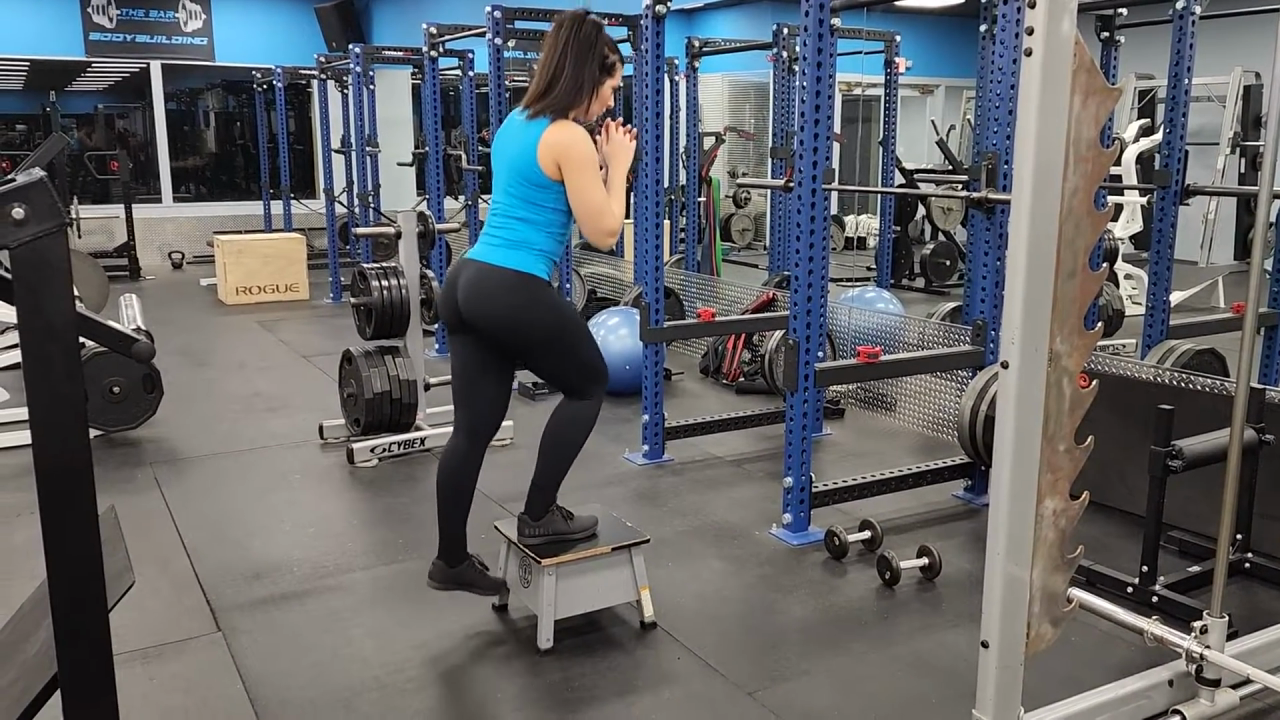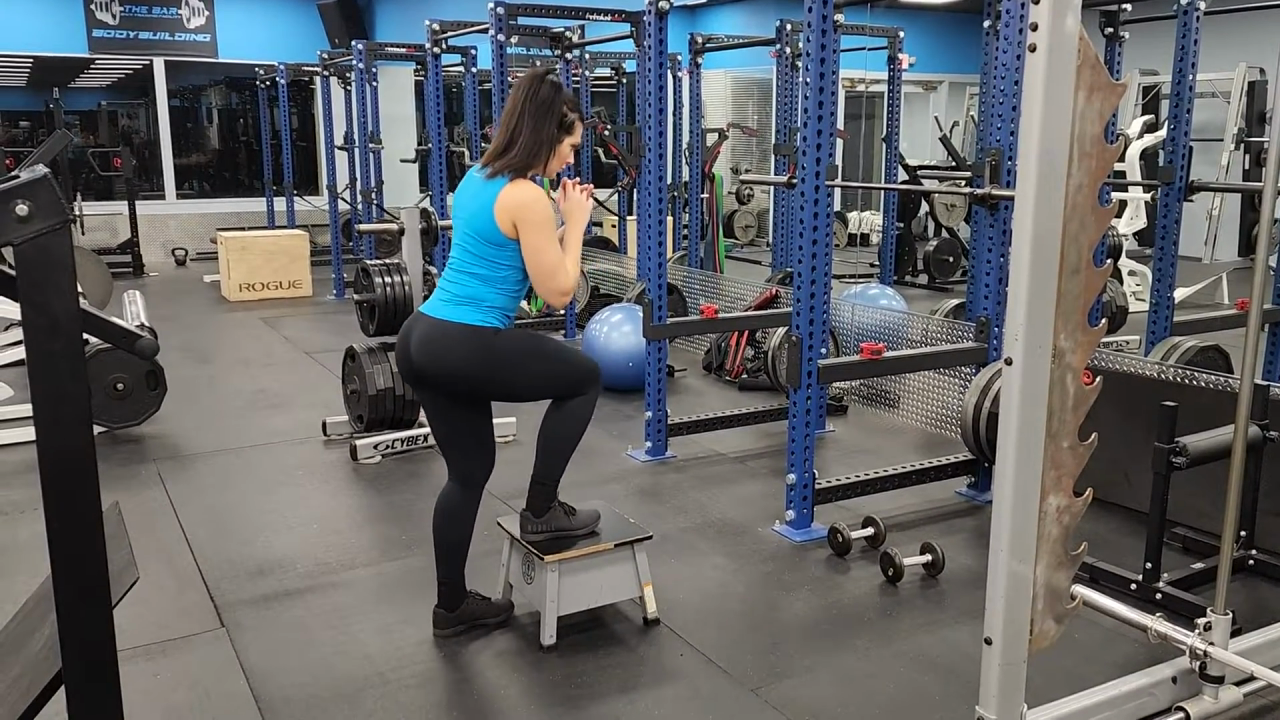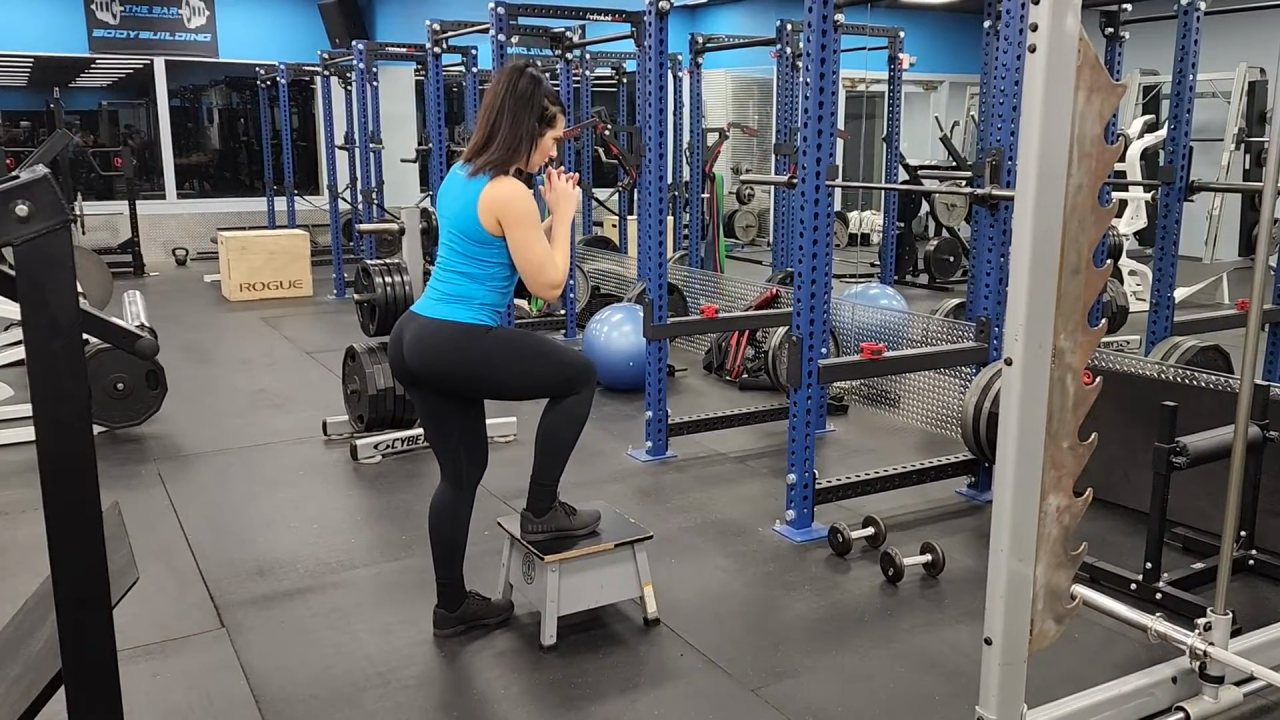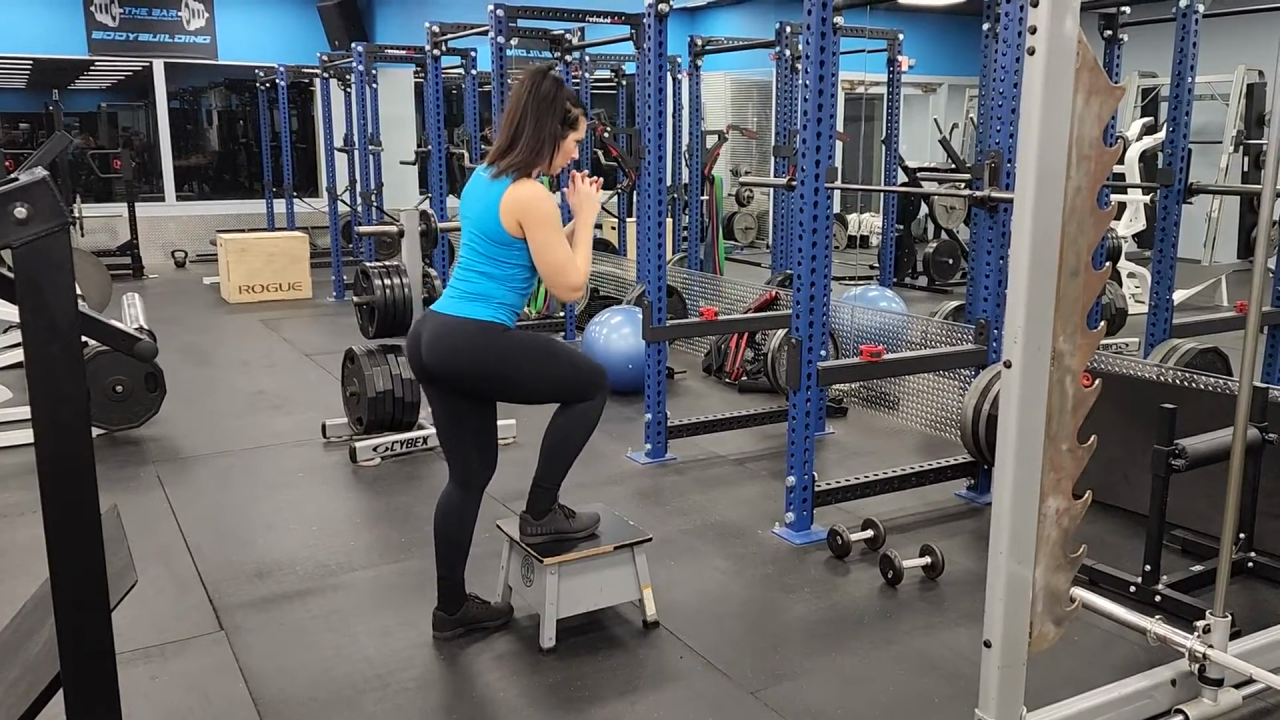
dt=0.5s
person 1, frame 1
left shoulder: (515, 123)
right shoulder: (569, 137)
right elbow: (603, 233)
left wrist: (599, 163)
right wrist: (618, 168)
left hip: (466, 285)
right hip: (514, 293)
left knee: (473, 427)
right knee: (587, 386)
left ankle: (451, 560)
right ankle: (539, 518)
person 1, frame 2
left shoulder: (477, 178)
right shoulder: (525, 197)
right elbow: (558, 292)
left wrist: (562, 223)
right wrist: (576, 224)
left hip: (422, 341)
right hip: (466, 347)
left knee: (468, 473)
right knee: (583, 378)
left ankle: (452, 605)
right ankle: (541, 510)
person 1, frame 3
left shoulder: (460, 175)
right shoulder: (508, 193)
right elbow: (548, 284)
left wrist: (550, 215)
right wrist: (563, 215)
left hip: (414, 340)
right hip: (457, 347)
left knee: (460, 474)
right knee: (578, 376)
left ankle: (452, 605)
right ankle: (542, 509)
person 1, frame 4
left shoulder: (485, 177)
right shoulder: (530, 196)
right elbow: (569, 287)
left wrist: (571, 219)
right wrist: (586, 217)
left hip: (433, 338)
right hip: (475, 344)
left knee: (468, 475)
right knee: (590, 384)
left ankle: (452, 606)
right ankle: (541, 512)
